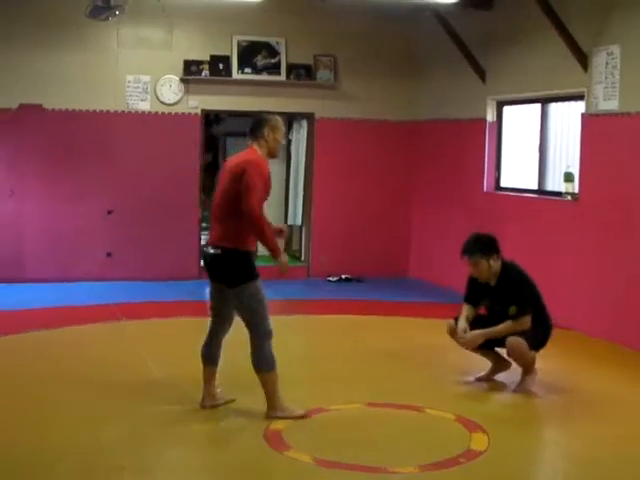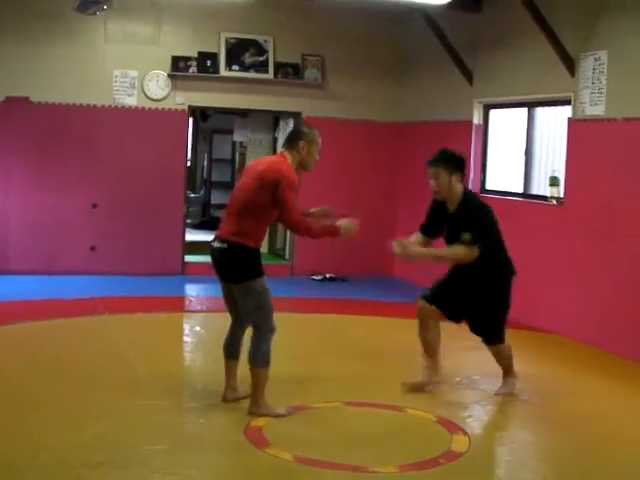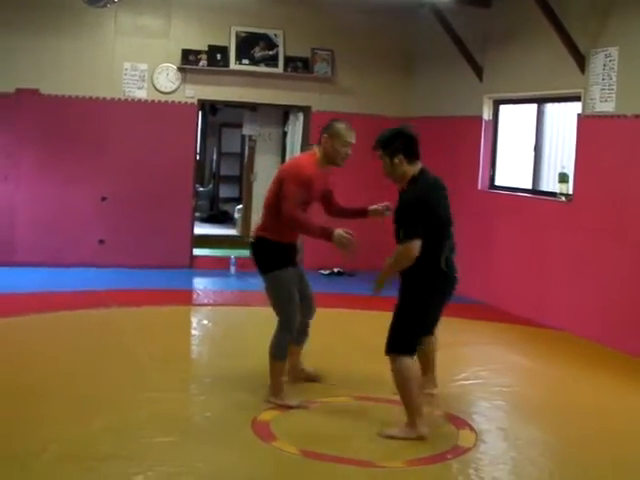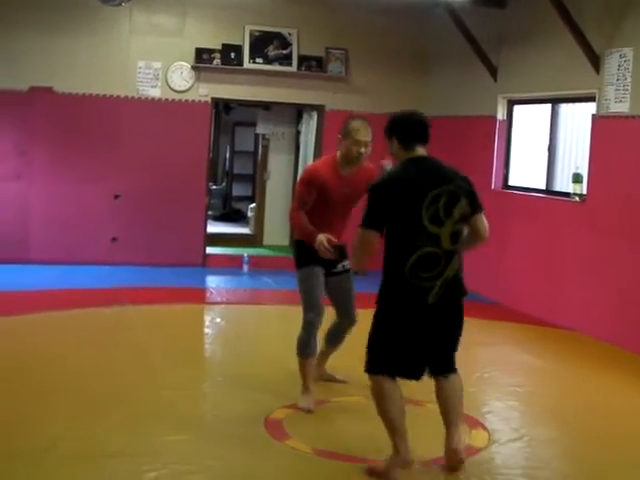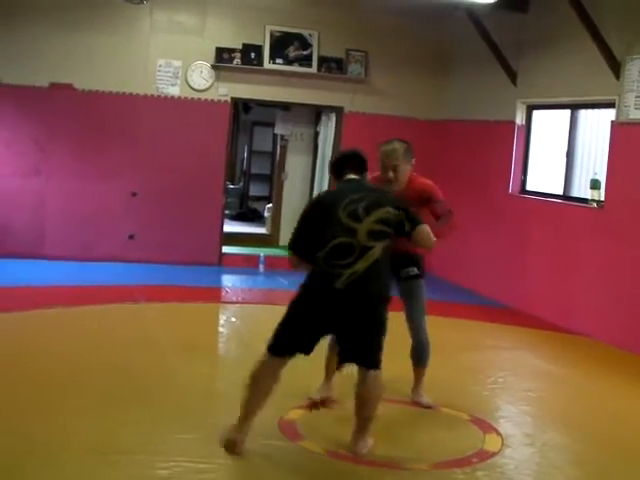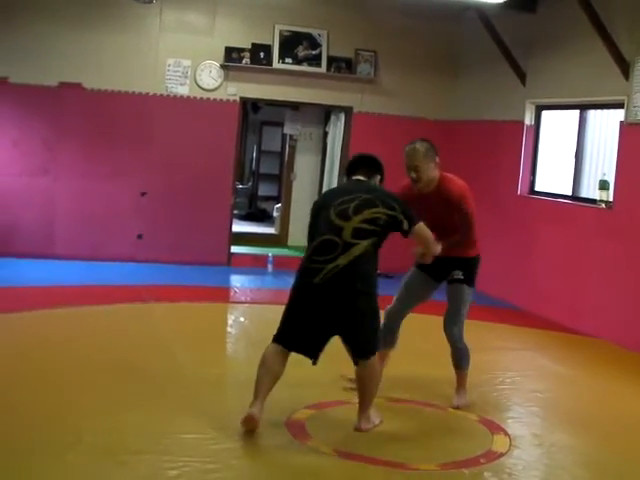
dt=0.7s
person 1, frame 1
left shoulder: (236, 161)
right shoulder: (255, 164)
right elbow: (251, 212)
left wrist: (269, 229)
right wrist: (276, 251)
left hip: (216, 253)
right hip: (235, 257)
left knee: (219, 325)
right knee: (261, 333)
left ankle: (209, 394)
right ankle: (275, 406)
person 1, frame 2
left shoulder: (263, 165)
right shoulder: (284, 174)
right elbow: (294, 224)
left wrist: (313, 214)
right wrist: (336, 228)
left hip: (223, 249)
right hip: (240, 254)
left knee: (240, 321)
right knee: (264, 328)
left ankle: (230, 388)
right ankle: (259, 402)
person 1, frame 3
left shoulder: (320, 172)
right shoulder: (301, 169)
left elbow: (332, 208)
right elbow: (291, 215)
left wrist: (368, 212)
right wrist: (330, 235)
left hip: (285, 247)
right hip: (270, 247)
left knee: (305, 310)
right knee: (290, 318)
left ankle: (295, 366)
right ankle: (276, 392)
person 1, frame 4
left shoulder: (368, 174)
right shoulder: (316, 172)
right elbow: (296, 213)
right wrist: (315, 237)
left hip: (337, 249)
right hip: (309, 249)
left knee: (347, 317)
right knee: (313, 317)
left ankle: (320, 366)
right ankle: (306, 390)
person 1, frame 5
left shoulder: (426, 190)
left elbow: (448, 220)
left hip: (409, 259)
left knee: (418, 328)
left ankle: (418, 389)
right ankle: (327, 384)
person 1, frame 6
left shoulder: (456, 190)
right shoulder: (408, 191)
left elbow: (469, 236)
left hip: (463, 262)
right hip: (432, 258)
left knee: (453, 331)
right knee: (393, 313)
left ankle: (461, 389)
person 2, frame 1
left shoulder: (515, 279)
right shoulder: (477, 277)
left elbow: (522, 323)
right elbow: (471, 305)
left wrist: (483, 335)
right wrist: (463, 322)
left hip: (533, 327)
left knee: (514, 343)
right knee: (453, 328)
left ankle: (529, 371)
right ankle: (498, 362)
person 2, frame 2
left shoulder: (476, 209)
right shoulder: (439, 205)
left elbow: (469, 252)
right elbow: (426, 235)
left wrist: (425, 253)
right wrist: (408, 245)
left hip: (493, 276)
right hip: (463, 272)
left knee: (492, 337)
right knee: (426, 309)
left ankle: (509, 376)
right ankle: (431, 374)
person 2, frame 3
left shoulder: (413, 198)
right shoulder: (429, 184)
left elbow: (409, 250)
left wrist: (384, 274)
left hip: (427, 280)
right hip: (437, 275)
left knee: (400, 349)
right knee: (421, 330)
left ankle: (415, 424)
right ankle: (427, 379)
person 2, frame 4
left shoulder: (389, 184)
right shoulder: (459, 181)
left elbow: (366, 243)
right elbow: (482, 233)
left wrist: (355, 256)
left hip: (402, 293)
right hip: (448, 293)
left knee: (383, 373)
right knee: (444, 369)
right ankle: (455, 441)
person 2, frame 5
left shoulder: (319, 203)
right shoulder: (388, 200)
left elbow: (299, 259)
right elbow: (427, 241)
right wrist: (402, 224)
left hip: (322, 291)
right hip: (369, 297)
left knee: (276, 356)
right knee: (369, 367)
left ankle: (241, 430)
right ankle: (361, 438)
person 2, frame 6
left shoulder: (325, 199)
right shoulder: (386, 200)
right elbow: (427, 240)
right wrist: (434, 248)
left hip: (311, 282)
right hip: (355, 287)
left knee: (282, 345)
right knee: (367, 352)
left ankle: (256, 407)
right ankle: (365, 416)
